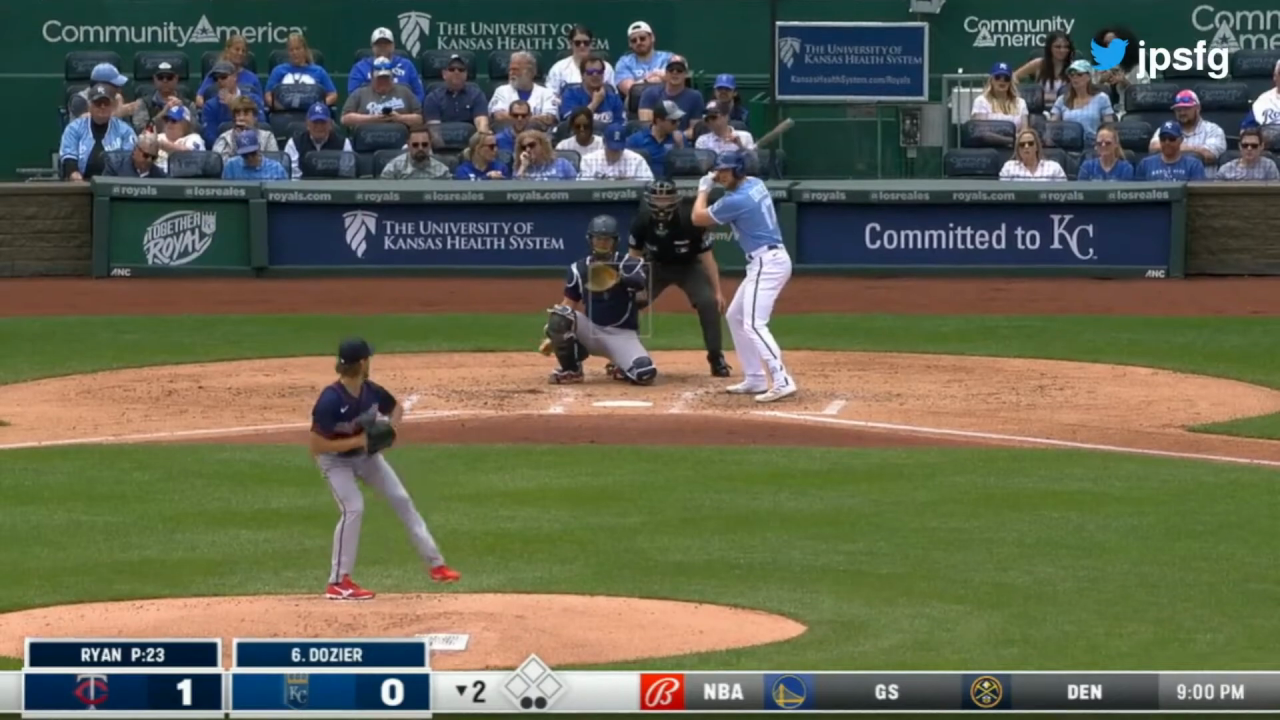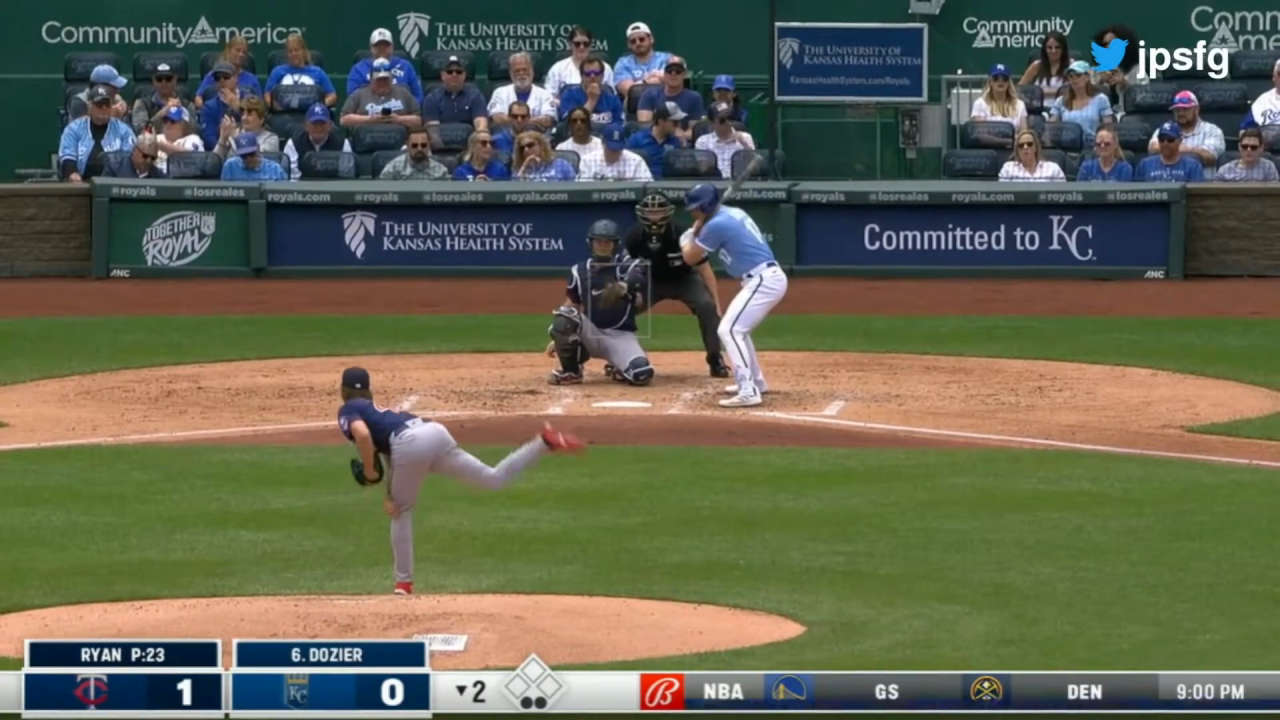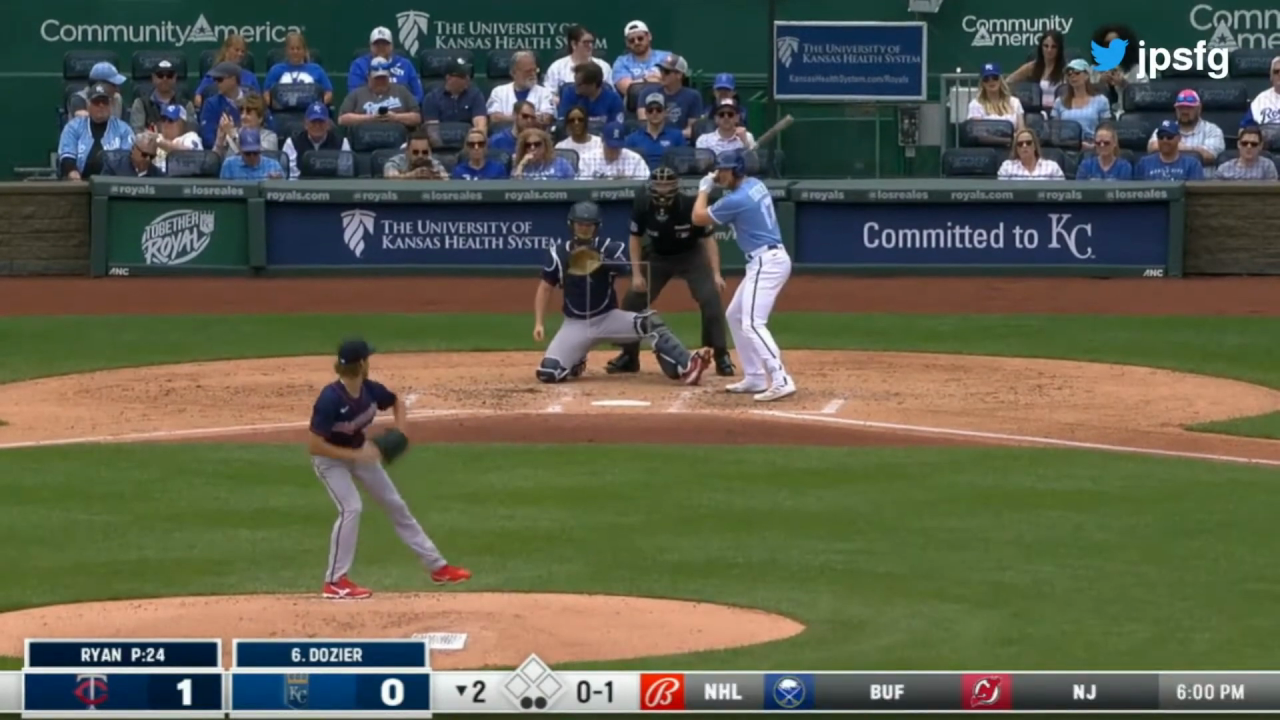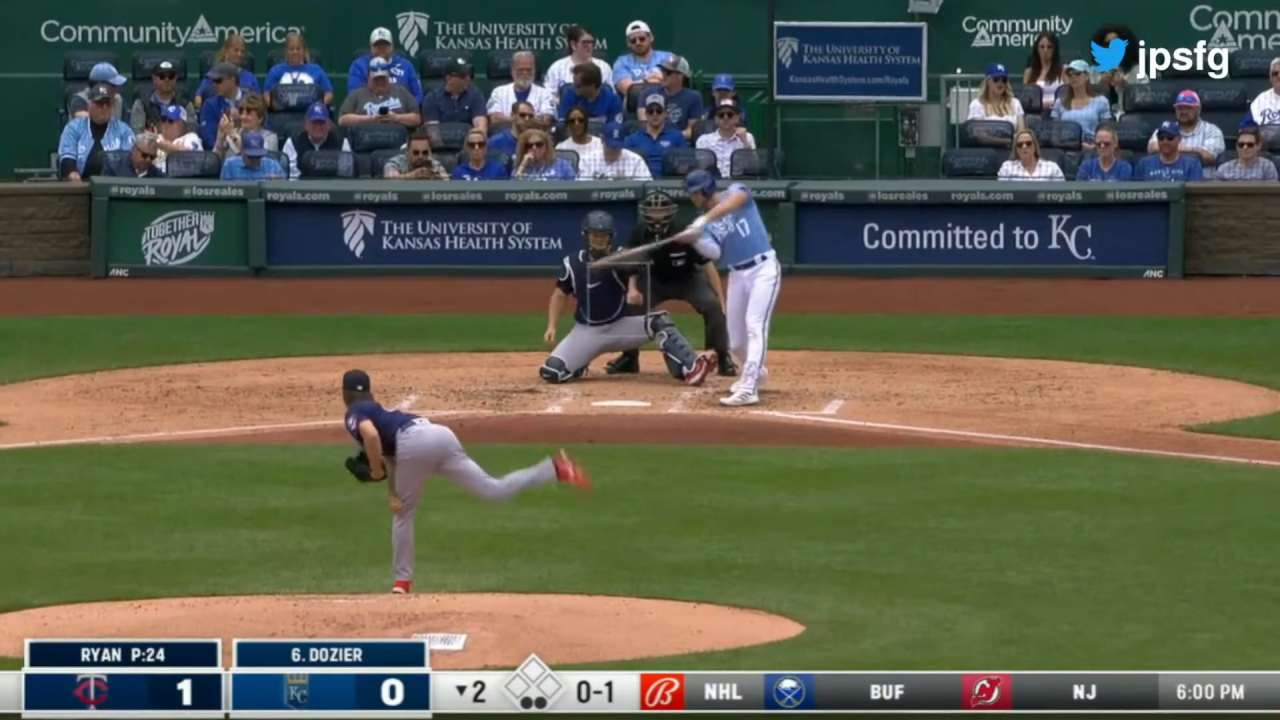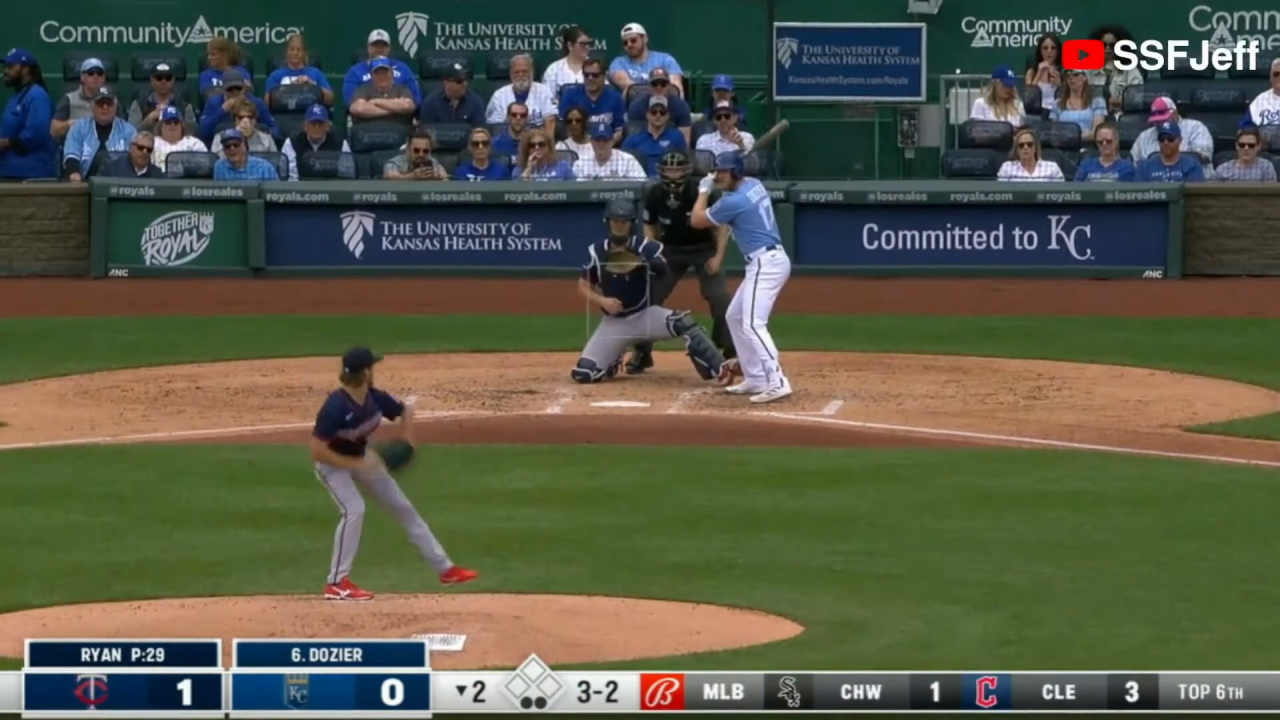
dt=1s
person 1, frame 1
left shoulder: (372, 391)
right shoulder: (330, 400)
left elbow: (397, 407)
right elbow: (315, 445)
left wrist: (388, 429)
right wrist: (356, 441)
left hip: (366, 454)
right hip: (335, 461)
left knee: (401, 500)
right knee: (353, 509)
left ankle: (435, 564)
right ankle: (338, 583)
person 1, frame 2
left shoulder: (347, 410)
right shoulder: (375, 410)
left elbow: (363, 435)
right elbow: (394, 464)
left wrist: (369, 472)
right wrist: (389, 497)
left hip: (411, 444)
right hip: (435, 433)
left knee: (400, 513)
right knee: (494, 478)
left ankle: (404, 580)
right ankle: (546, 440)
person 1, frame 3
left shoulder: (371, 389)
right shoulder: (329, 399)
left elbow: (398, 402)
right elbow: (314, 446)
left wrist: (398, 435)
right wrist: (355, 455)
left hip: (361, 453)
right hip: (330, 460)
left knee: (396, 506)
right knee: (351, 509)
left ankle: (437, 567)
right ankle: (335, 582)
person 1, frame 4
left shoulder: (353, 415)
right shoulder: (380, 412)
left elbow: (371, 435)
right elbow: (392, 459)
left wrist: (376, 470)
right wrist: (393, 495)
left hip: (415, 443)
right hip: (441, 436)
left knee: (404, 513)
right knee: (494, 489)
left ankle: (402, 579)
right ankle: (556, 469)
person 1, frame 5
left shoulder: (376, 398)
right shoulder: (334, 407)
left elbow: (406, 412)
right elbow: (316, 451)
left wrist: (405, 442)
right wrist: (355, 464)
left hip: (362, 458)
right hip: (333, 466)
left knee: (403, 508)
right knee: (354, 512)
left ankle: (444, 568)
right ankle: (336, 583)
person 2, frame 1
left shoulder: (736, 200)
right shoulder: (756, 183)
left elbow: (697, 218)
left wrist: (703, 189)
right wrist: (717, 179)
left hip: (766, 263)
right hip: (772, 260)
left knee: (754, 324)
right knee: (736, 316)
left ankle: (782, 382)
right ankle: (755, 379)
person 2, frame 2
left shoulder: (716, 224)
right shoulder: (732, 212)
left elbow: (690, 258)
left wrist: (686, 240)
right wrist: (698, 229)
left hip: (763, 280)
right hip: (769, 278)
left knee: (729, 330)
right knee: (737, 328)
left ankle: (749, 391)
right ankle: (755, 381)
person 2, frame 3
left shoulder: (736, 199)
right shoulder: (755, 184)
left elbow: (698, 218)
left wrist: (704, 188)
right wrist: (716, 181)
left hip: (766, 263)
right hip: (771, 260)
left knee: (752, 323)
right knee: (735, 315)
left ankle: (781, 381)
right ankle: (756, 378)
person 2, frame 4
left shoulder: (735, 192)
right shoulder: (704, 225)
left elbow: (737, 199)
right elbow: (715, 253)
left wrist: (703, 220)
right wrist: (695, 239)
left hip: (765, 270)
right hip: (738, 276)
left knee: (755, 325)
right knee: (737, 340)
left ankle: (749, 390)
right ankle: (755, 373)
person 2, frame 5
left shoulder: (734, 200)
right shoulder: (754, 184)
left elbow: (697, 221)
left wrist: (704, 190)
left hip: (766, 264)
right hip: (769, 262)
left knee: (753, 324)
right knee: (735, 317)
left ankle: (777, 383)
right ankle: (755, 379)
person 3, frame 1
left shoulder: (691, 221)
right shoulder: (641, 220)
left elbow: (707, 256)
right elbow: (635, 253)
left wrist: (717, 291)
left hip: (689, 267)
right hip: (656, 266)
left knee: (708, 302)
left ankle: (716, 357)
person 3, frame 2
left shoulder: (684, 234)
right shoulder: (634, 236)
left elbow: (704, 268)
left wrist: (716, 302)
left hip: (684, 280)
right hip: (651, 282)
left knee: (707, 306)
left ankle: (715, 359)
person 3, frame 3
left shoulder: (690, 206)
right shoulder: (642, 205)
left elbow: (708, 239)
right elbow: (635, 238)
left wrist: (716, 274)
right wrist: (636, 274)
left hip: (690, 256)
right hip: (657, 257)
left knee: (710, 298)
right knee: (633, 299)
left ankle: (720, 354)
right ankle: (629, 355)
person 3, frame 4
right shoulder: (639, 235)
left elbow: (708, 265)
left wrist: (721, 300)
right wrist: (632, 290)
left hip: (688, 279)
right hip: (654, 281)
left knee: (713, 305)
left ankle: (723, 358)
right ankle: (629, 357)
person 3, frame 5
left shoulder: (701, 193)
right shoulder: (654, 194)
left elbow: (721, 225)
right elbow: (649, 226)
left wrist: (719, 256)
left hip: (703, 249)
right hip: (670, 251)
left knee: (720, 297)
left ankle: (731, 353)
right ankle: (642, 353)
person 4, frame 1
left shoulder: (629, 263)
right shoulder: (579, 269)
left elbow: (642, 284)
right elbow: (568, 304)
left wrist: (620, 278)
right wrist: (554, 336)
left hip: (622, 334)
right hip: (591, 330)
left knee: (644, 374)
right knee: (558, 315)
left ankle: (621, 367)
right ankle: (571, 369)
person 4, frame 2
left shoulder: (626, 266)
right shoulder: (579, 271)
left elbow: (639, 277)
right elbow: (569, 306)
left wrist: (623, 287)
right wrist: (557, 339)
left hip: (620, 336)
right hip: (591, 333)
left knee: (642, 374)
right knee: (563, 317)
left ankle: (619, 368)
right ankle: (571, 371)
person 4, frame 3
left shoulder: (608, 248)
right shoulder: (558, 253)
left elbow: (624, 268)
right elbow: (545, 288)
left wrist: (601, 262)
right wrist: (539, 323)
left hip: (608, 317)
right hip: (576, 324)
left knee: (650, 322)
right knee: (547, 373)
left ankle: (686, 367)
right ankle: (576, 363)
person 4, frame 4
right shoulder: (572, 263)
right elbow: (559, 296)
right wrist: (552, 326)
left hip: (621, 326)
right hip: (586, 331)
left knee: (659, 322)
right knee: (551, 372)
left ankle: (691, 368)
right ankle: (578, 365)
person 4, frame 5
left shoulder: (646, 247)
right shoulder: (596, 252)
left elbow: (663, 269)
right elbow: (583, 287)
left wrist: (640, 261)
right wrist: (602, 301)
left hip: (646, 314)
right hip: (614, 322)
left knee: (683, 323)
right knee: (583, 373)
left ankle: (720, 370)
right ankle: (612, 362)
